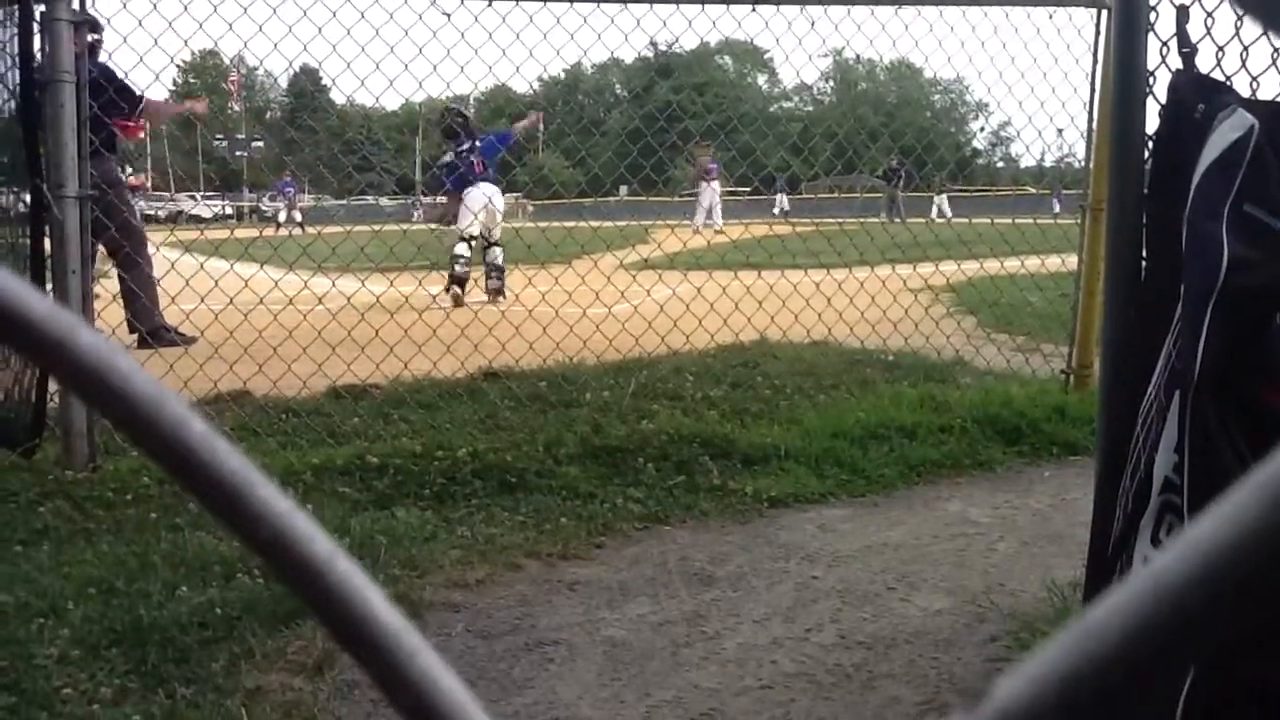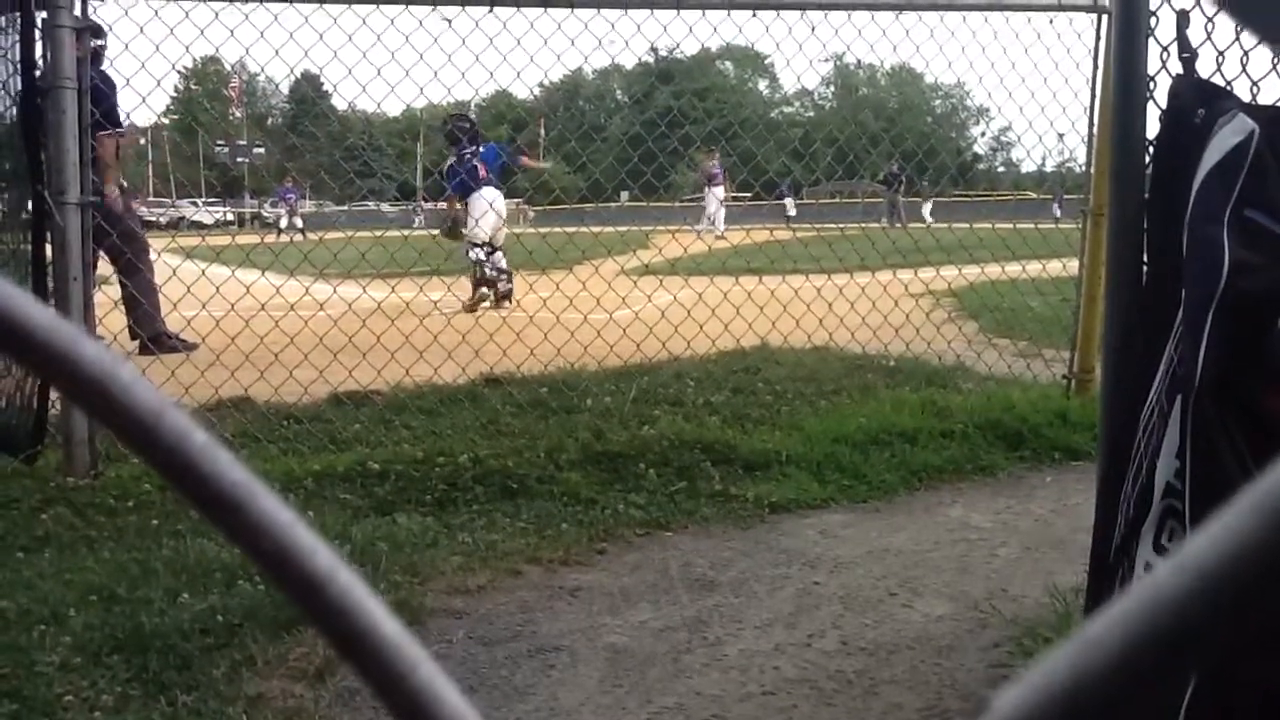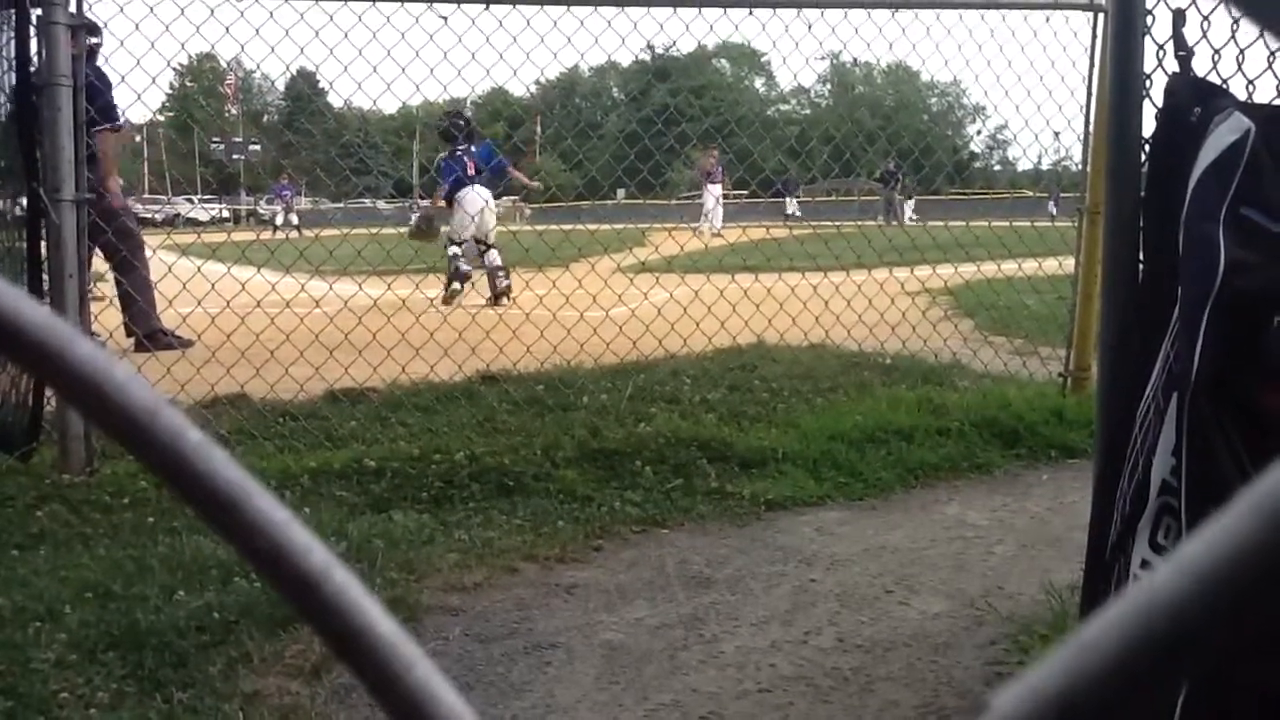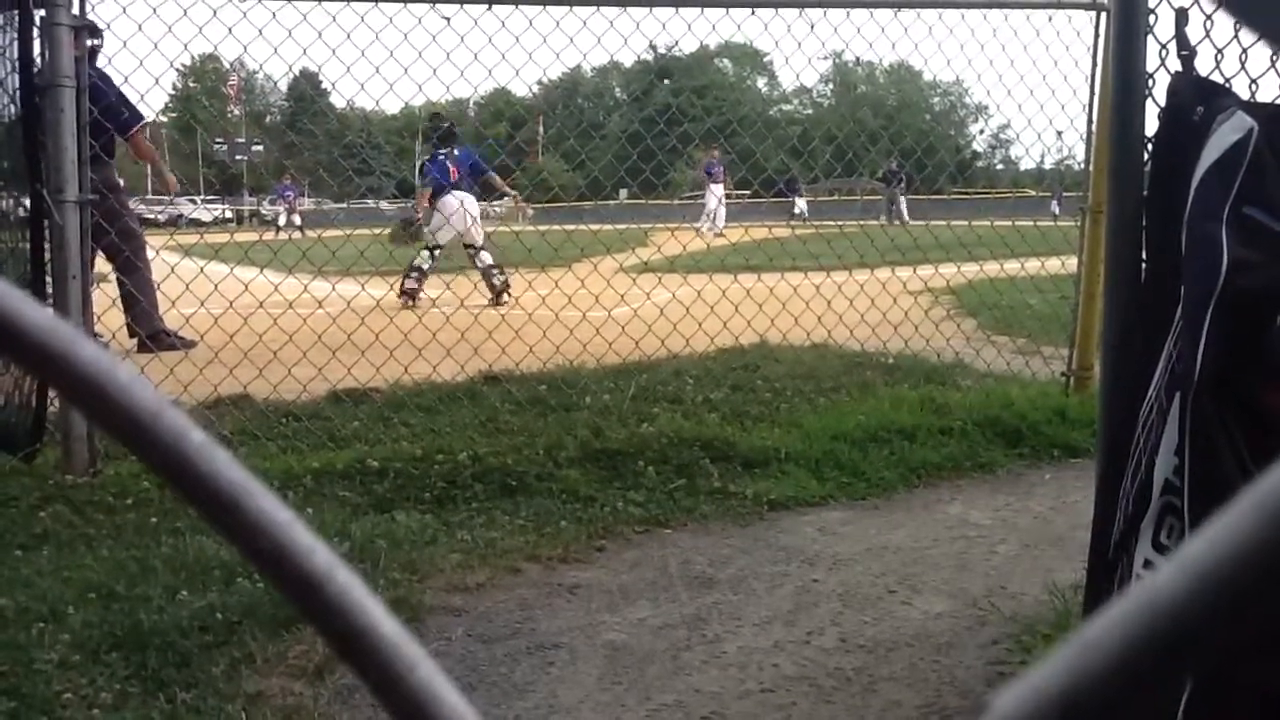
dt=0.2s
person 1, frame 1
right shoulder: (95, 72)
right elbow: (139, 109)
right wrist: (186, 107)
right hip: (97, 173)
right knee: (132, 250)
right ankle: (151, 329)
person 1, frame 2
right shoulder: (96, 79)
right elbow: (106, 132)
right wrist: (110, 182)
right hip: (96, 184)
right knee: (134, 255)
right ankle: (153, 335)
person 1, frame 3
right shoulder: (91, 77)
right elbow: (104, 129)
right wrist: (111, 179)
right hip: (92, 178)
right knee: (129, 253)
right ankle: (149, 332)
person 1, frame 4
right shoulder: (93, 79)
right elbow: (132, 129)
right wrist: (162, 170)
right hip: (96, 179)
right knee: (131, 254)
right ankle: (151, 332)
person 2, frame 1
left shoulder: (449, 160)
right shoulder: (486, 141)
left elbow: (451, 193)
right elbow: (513, 131)
left wrist: (450, 212)
right wrist: (532, 120)
left hip: (471, 196)
right hip: (493, 194)
left knee: (465, 240)
right knee: (493, 243)
left ankle: (458, 282)
right ankle: (496, 290)
person 2, frame 2
left shoulder: (455, 163)
right shoulder: (490, 149)
left elbow: (453, 195)
right elbow: (517, 160)
left wrist: (452, 216)
right wrist: (540, 166)
left hip: (477, 201)
right hip: (497, 200)
left knee: (476, 246)
right knee: (495, 248)
left ankle: (482, 284)
right ankle: (503, 295)
person 2, frame 3
left shoulder: (447, 158)
right shoulder: (483, 148)
left elbow: (443, 186)
right elbow: (507, 168)
left wrist: (434, 207)
right wrist: (530, 184)
left hip: (465, 200)
right hip: (486, 197)
left knee: (455, 242)
right knee: (488, 246)
left ankle: (457, 281)
right ankle: (501, 292)
person 2, frame 4
left shoulder: (431, 161)
right shoulder: (467, 154)
left elbow: (426, 186)
right elbow: (488, 174)
left wrist: (419, 210)
right wrist: (508, 191)
left hip: (445, 205)
right hip: (468, 203)
left knee: (430, 250)
right knee: (478, 248)
left ankle: (409, 293)
right ankle: (501, 290)
